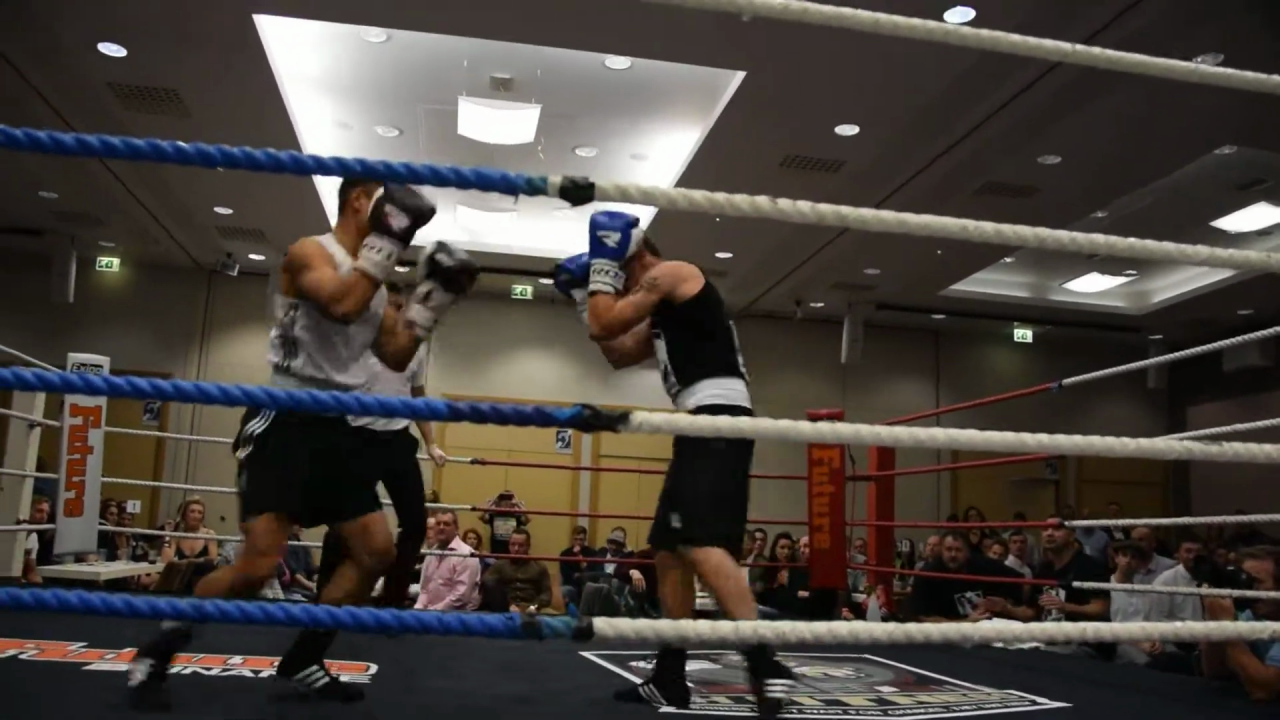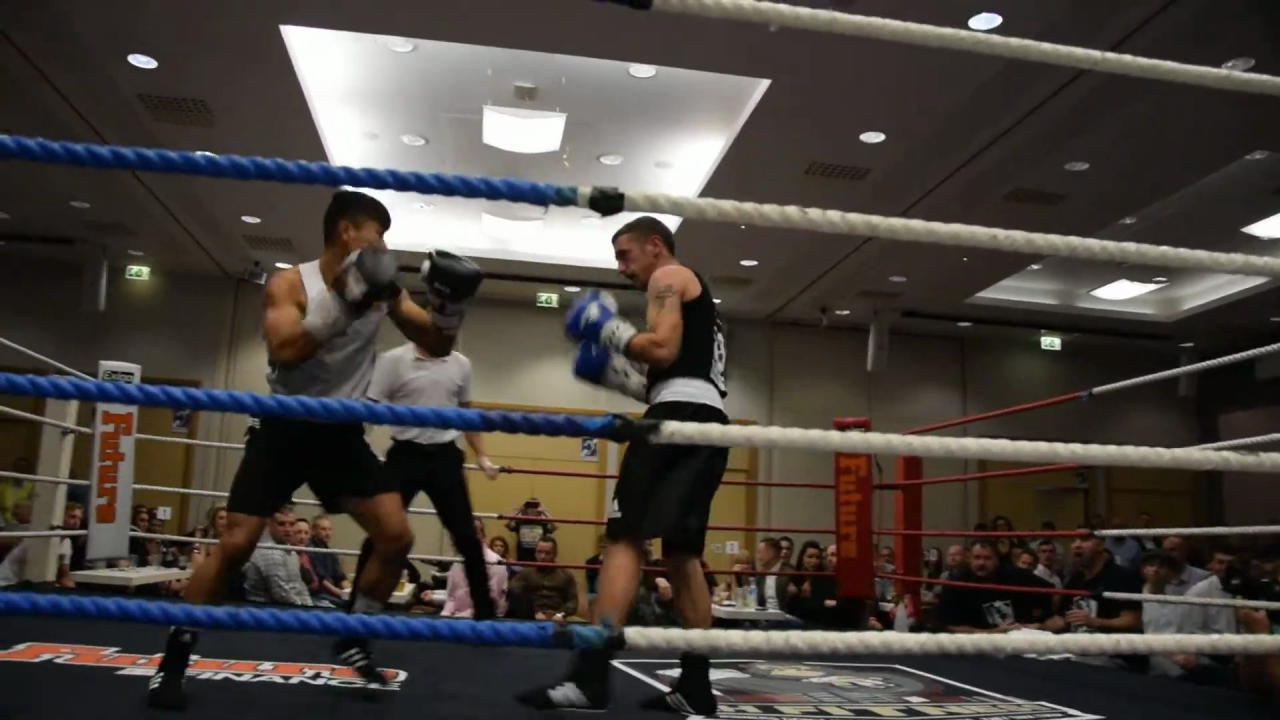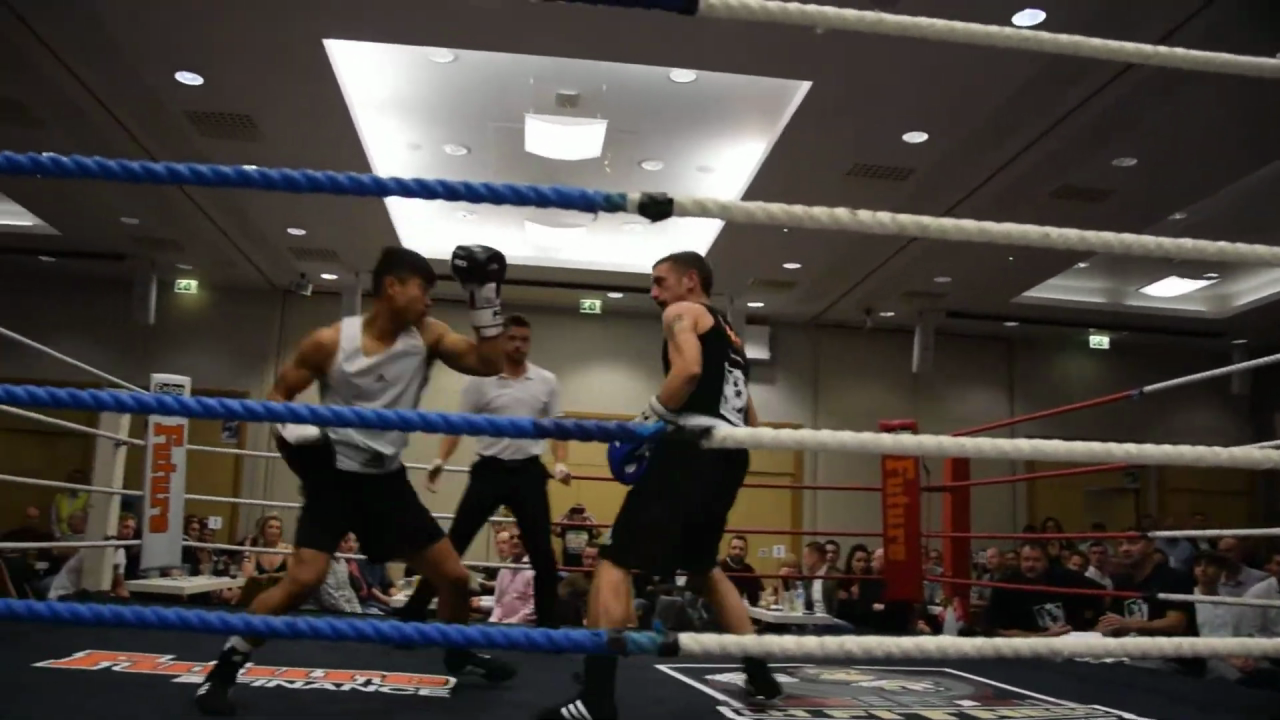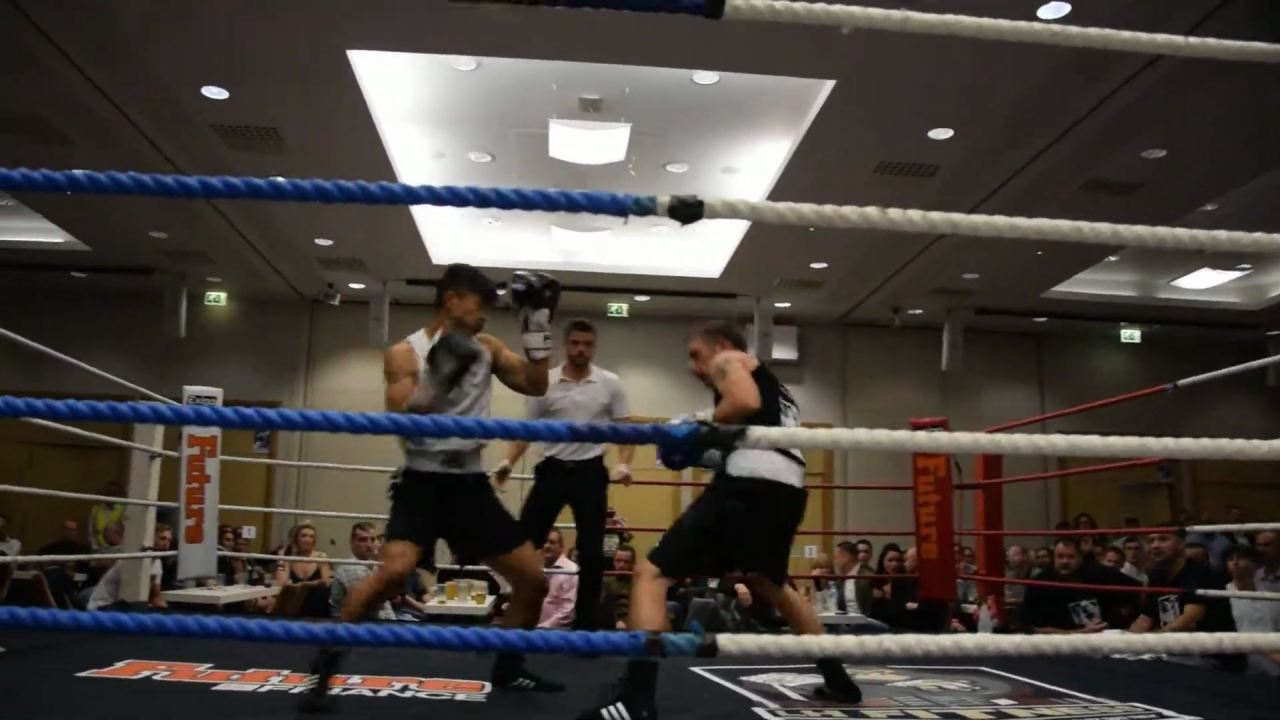
dt=0.2s
person 1, frame 1
left shoulder: (372, 278)
right shoulder: (310, 255)
left elbow: (397, 356)
right elbow: (343, 306)
left wrist: (436, 293)
right wrist: (388, 238)
left hip: (336, 427)
right hip: (288, 422)
left knee: (378, 548)
right knee: (259, 564)
left ankle: (304, 660)
right ankle: (157, 654)
person 1, frame 2
left shoulder: (381, 291)
right shoulder: (289, 283)
left elbow: (438, 344)
right elbow: (283, 353)
left wrist: (451, 301)
right wrist: (340, 301)
left hip: (341, 432)
right hip: (283, 430)
left knee: (396, 536)
right knee: (234, 545)
left ankle: (352, 641)
right ankle: (173, 661)
person 1, frame 3
left shoulder: (426, 334)
right shoulder: (330, 341)
left elbow: (487, 365)
right elbow: (279, 394)
left wrist: (485, 294)
right wrist: (294, 435)
left hip: (388, 481)
right hip: (334, 479)
left knee: (455, 577)
right knee: (303, 580)
left ankle: (458, 655)
right ankle: (221, 673)
person 1, frame 4
left shoulder: (486, 348)
right shoulder: (404, 353)
left elbow: (537, 386)
right elbow: (400, 416)
left wrist: (538, 316)
right wrist: (436, 381)
left hip: (472, 484)
right hip: (422, 484)
left knee: (533, 579)
right knee: (392, 572)
left ankle: (507, 668)
right ankle: (324, 669)
person 2, frame 1
left shoulder: (669, 274)
right shoulder: (666, 312)
left elbow: (601, 324)
right elbow: (618, 354)
left wrist: (604, 262)
right wrist: (579, 289)
left hip: (716, 415)
right hip: (712, 422)
left knee: (702, 547)
right knee: (670, 551)
left ankle: (767, 668)
right ankle: (668, 677)
person 2, frame 2
left shoulder: (670, 276)
right shoulder: (695, 302)
left elbow: (662, 350)
left wrist: (610, 329)
right wrist: (612, 369)
left hip: (679, 416)
right hip: (707, 424)
left knee: (624, 540)
right knee: (681, 555)
left ankle: (590, 678)
right ankle: (695, 685)
person 2, frame 3
left shoulder: (682, 313)
right shoulder: (729, 337)
left elbow: (689, 371)
right elbow: (748, 418)
left wrist: (647, 425)
left hip: (690, 449)
right hip: (729, 457)
left knee: (614, 563)
right knee: (702, 569)
right ankle: (760, 673)
person 2, frame 4
left shoulder: (728, 361)
right shoulder: (772, 384)
left elbow: (746, 403)
left wrist: (699, 428)
right wrist: (708, 452)
left hip: (747, 484)
right hip: (788, 491)
left knee: (651, 574)
right knee: (769, 582)
right ankle: (837, 676)
person 3, frame 1
left shoulder: (415, 349)
left wrist: (431, 444)
left hip: (400, 442)
right hip: (361, 441)
left knee: (415, 522)
left ankle: (393, 598)
person 3, frame 2
left shoulder: (461, 366)
right shoulder: (393, 360)
left elbow: (467, 413)
left wrist: (482, 457)
left hip: (445, 458)
right hip: (406, 457)
left knee: (468, 538)
left ankle: (486, 616)
person 3, frame 3
left shoulder: (547, 382)
right shoulder: (480, 381)
left wrist: (560, 463)
right wrist: (440, 461)
left hip: (527, 473)
right hip: (489, 470)
left knee: (541, 552)
right knee: (454, 543)
left ankle: (548, 625)
right ankle: (412, 614)
person 3, frame 4
left shoulder: (610, 384)
right shoulder: (544, 383)
left wrist: (623, 464)
right wrist: (508, 462)
left hip: (590, 472)
right hip: (552, 470)
left knee: (591, 553)
right knee: (525, 542)
left ankle: (585, 625)
